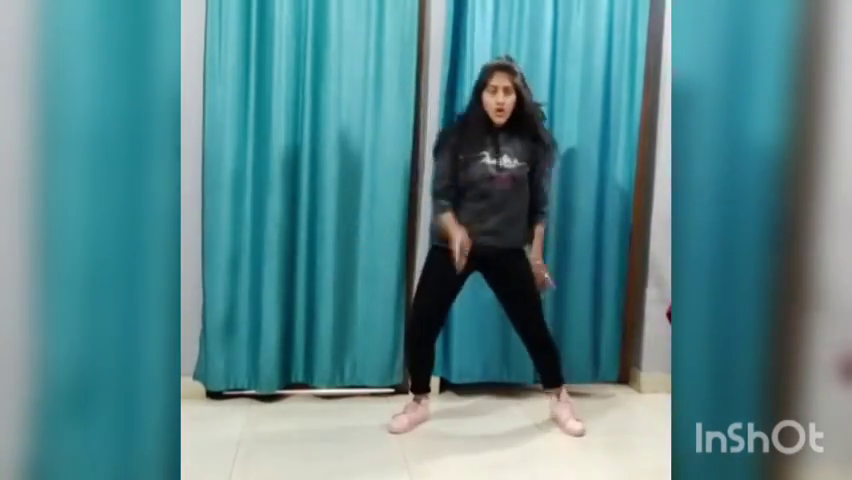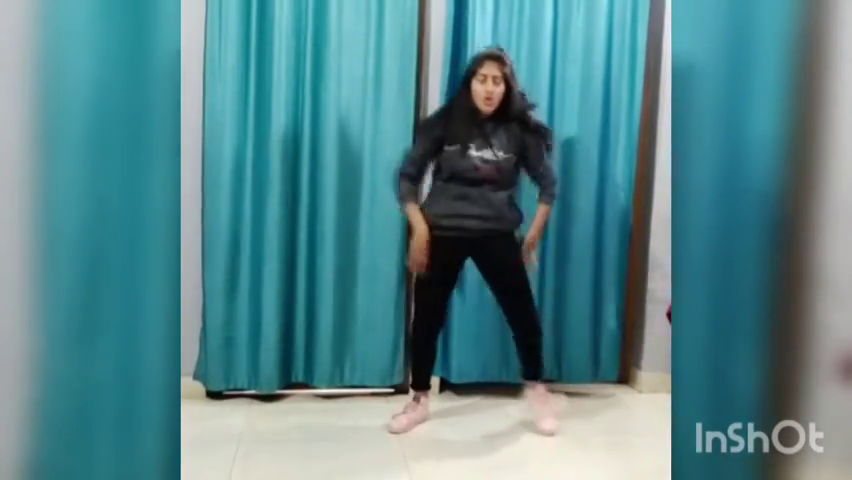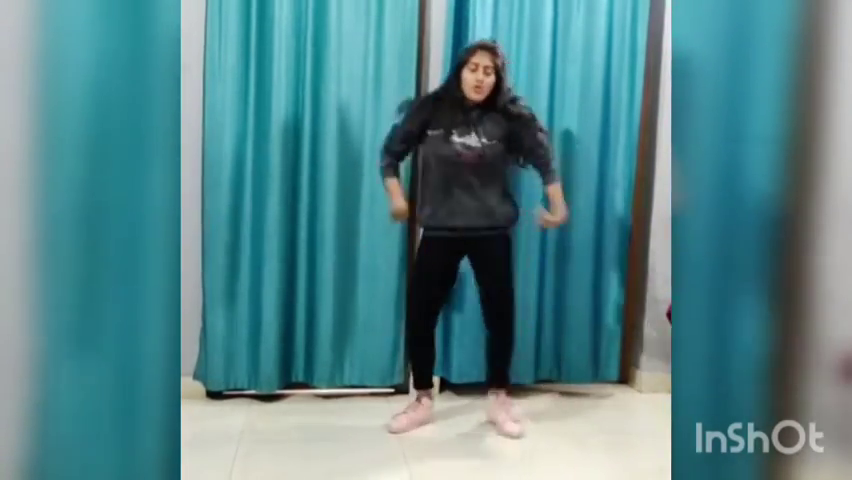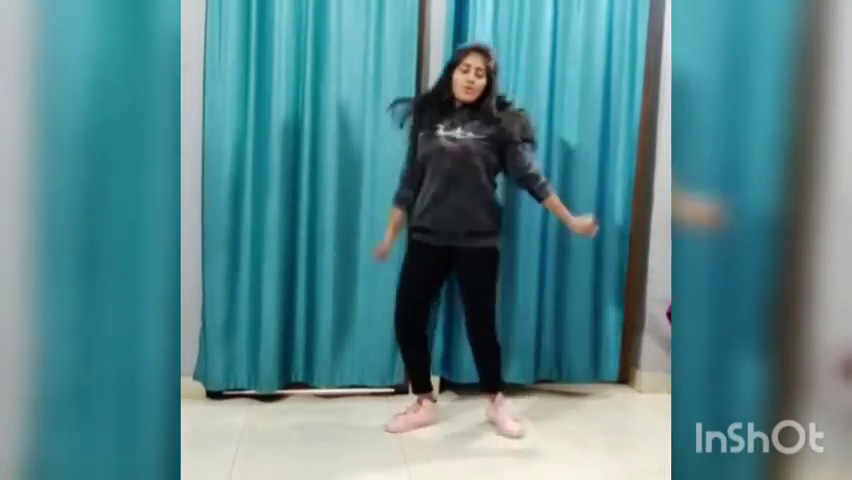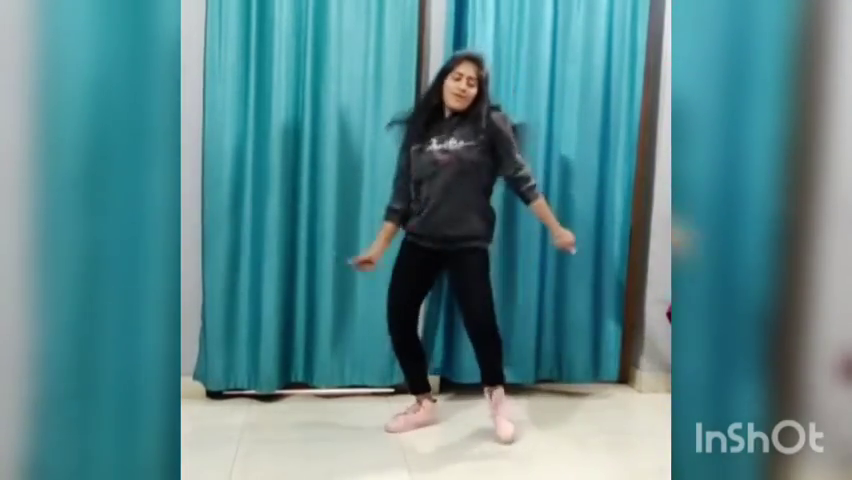
dt=0.1s
person 1, frame 1
left shoulder: (534, 141)
right shoulder: (458, 138)
left elbow: (539, 203)
right elbow: (441, 199)
left wrist: (536, 255)
right wrist: (455, 234)
left hip: (506, 251)
right hip: (453, 246)
left knee: (533, 327)
right knee: (421, 326)
left ankle: (559, 399)
right ankle: (419, 402)
person 1, frame 2
left shoulder: (521, 127)
right shoulder: (444, 124)
left elbow: (545, 179)
right elbow: (408, 175)
left wrist: (536, 229)
right wrist: (419, 228)
left hip: (495, 234)
right hip: (443, 233)
left knee: (523, 313)
right knee: (426, 319)
left ankle: (537, 392)
right ankle: (419, 401)
person 1, frame 3
left shoulder: (510, 119)
right shoulder: (431, 112)
left elbow: (543, 158)
right elbow: (390, 153)
left wrist: (557, 204)
right wrist: (395, 195)
left hip: (491, 233)
right hip: (440, 233)
left knee: (499, 315)
right knee: (420, 317)
left ankle: (499, 400)
right ankle: (422, 401)
person 1, frame 4
left shoulder: (499, 120)
right shoulder: (425, 114)
left elbow: (529, 174)
right elbow: (410, 181)
left wrist: (569, 217)
right wrist: (390, 235)
left hip: (478, 242)
right hip: (427, 239)
left knee: (481, 326)
right knee: (408, 320)
left ankle: (496, 401)
right ankle: (424, 402)
person 1, frame 5
left shoulder: (490, 126)
right shoulder: (419, 129)
left elbow: (521, 179)
right elbow: (402, 196)
left wrist: (555, 228)
right wrist: (378, 247)
left hip: (467, 244)
right hip: (419, 242)
left knee: (481, 319)
right knee: (399, 321)
left ankle: (497, 400)
right ankle: (423, 403)
